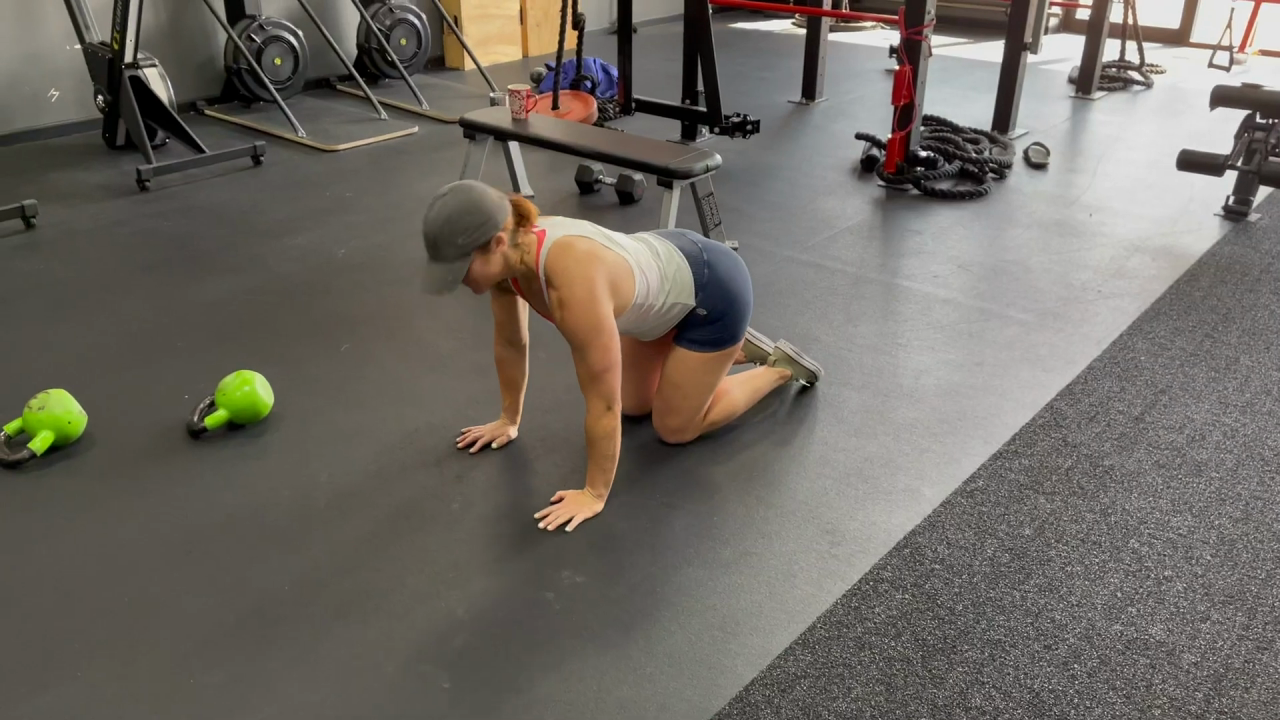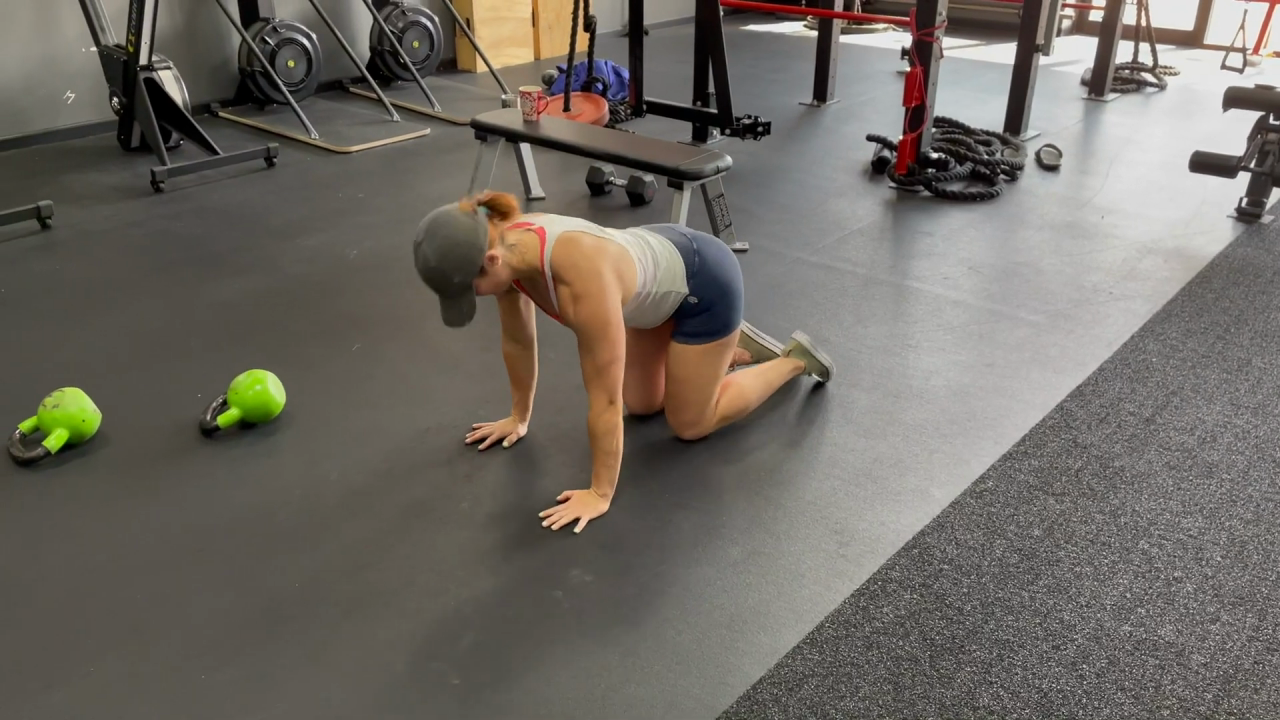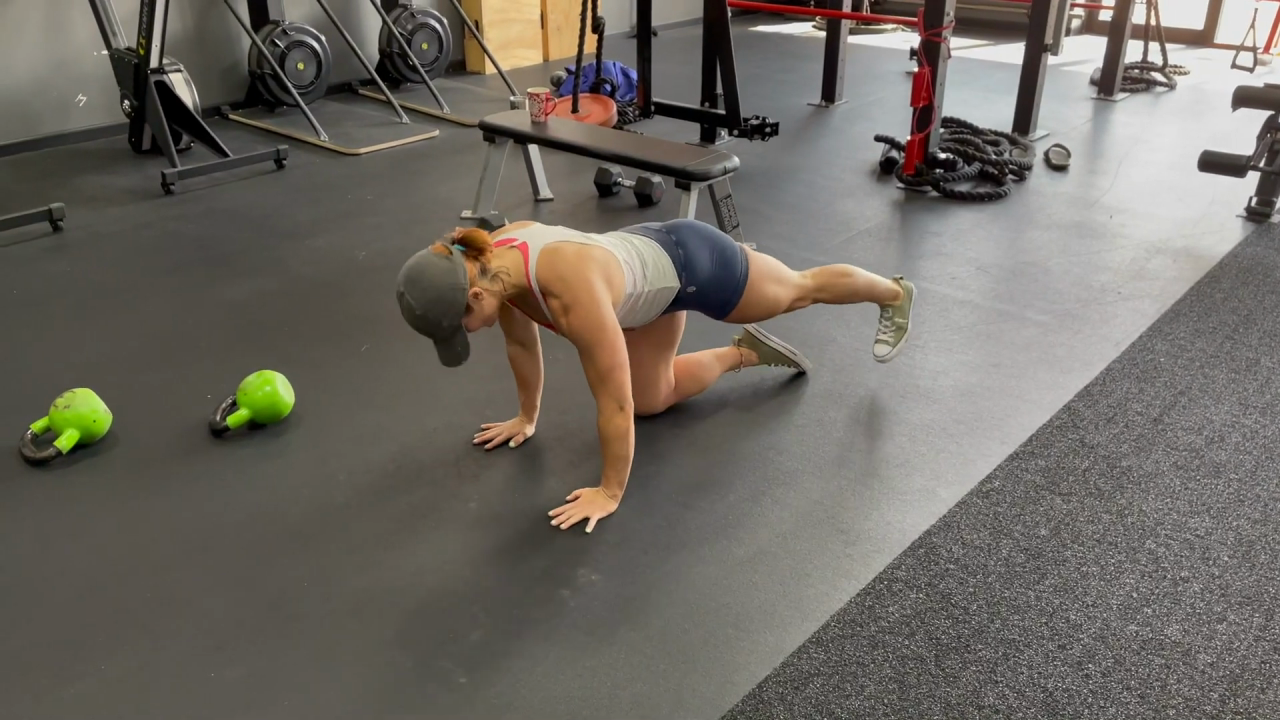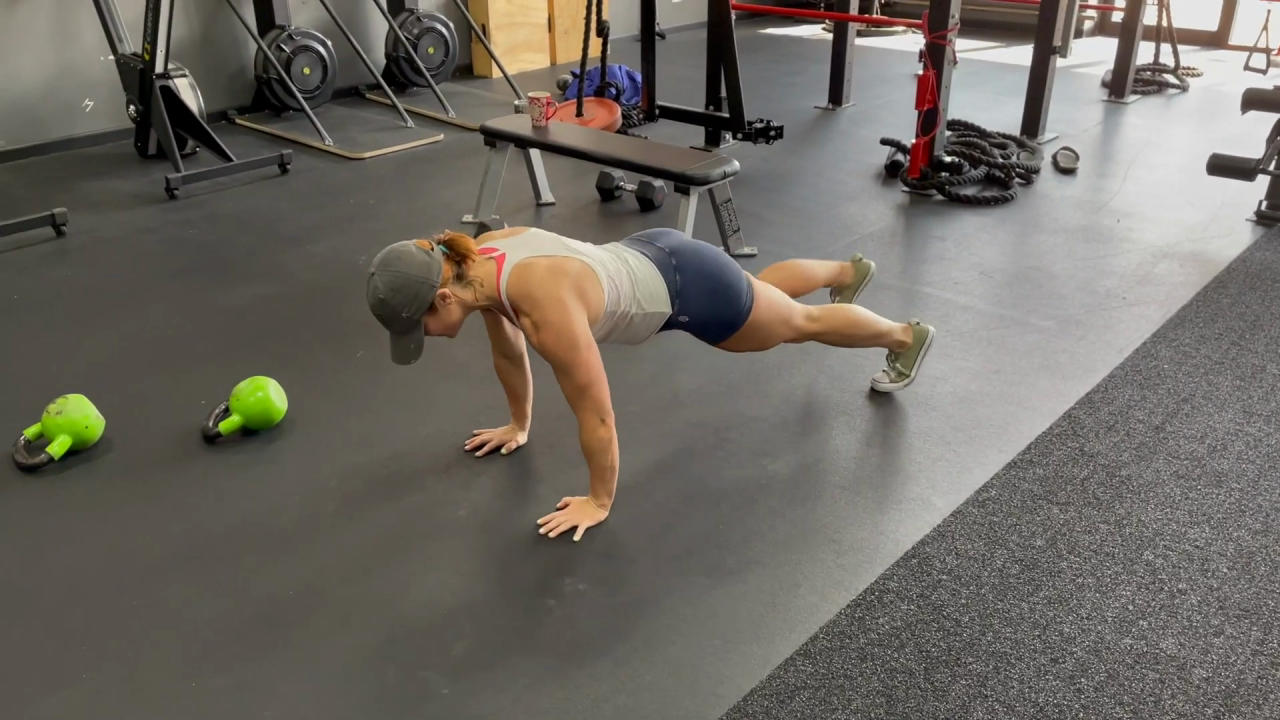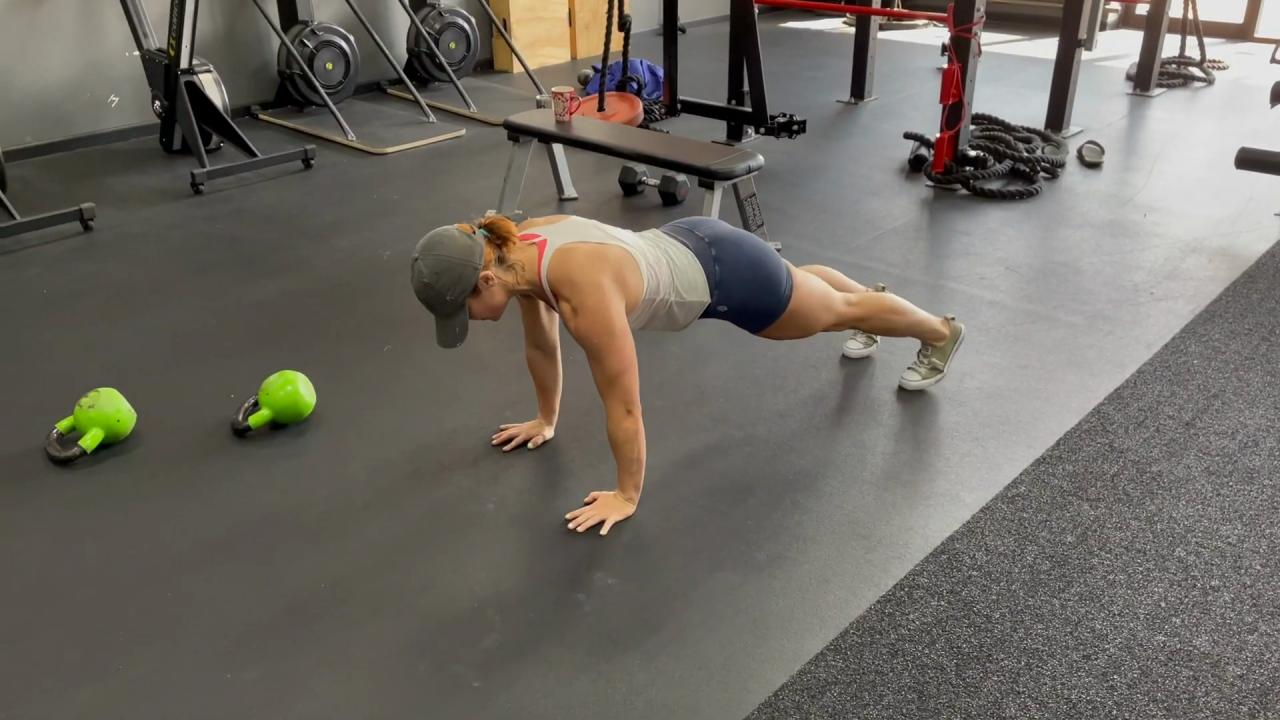
dt=1s
person 1, frame 1
left shoulder: (574, 286)
right shoulder: (506, 251)
left elbow: (602, 403)
right elbow: (510, 343)
left wrist: (594, 494)
right wrist: (509, 419)
left hip: (713, 290)
right hip: (667, 265)
left knee: (674, 428)
right knee: (635, 404)
left ankle: (780, 368)
right ankle: (737, 348)
person 1, frame 2
left shoulder: (581, 278)
right shoulder: (501, 247)
left elbow: (605, 398)
right elbow: (517, 341)
left wrist: (599, 493)
right wrist: (519, 417)
left hip: (704, 280)
right hip: (662, 262)
left knee: (688, 425)
right knee: (642, 403)
left ankle: (793, 361)
right ankle: (738, 349)
person 1, frame 3
left shoulder: (573, 293)
right shoulder: (490, 263)
left elbow: (614, 402)
right elbow: (522, 342)
left wrist: (609, 493)
right wrist: (526, 417)
left hip: (691, 264)
right hip: (647, 259)
left knee: (800, 290)
right knee: (652, 400)
left ankle: (894, 294)
right ankle: (745, 352)
person 1, frame 4
left shoulder: (543, 306)
right shoulder: (479, 263)
left elbow: (596, 416)
right elbow: (507, 353)
left wrist: (599, 501)
right wrist: (519, 425)
left hip: (688, 287)
right hip: (649, 256)
left knee: (800, 325)
right knee: (766, 287)
left ankle: (906, 336)
right ankle: (847, 272)
person 1, frame 5
left shoulder: (582, 291)
right shoulder: (520, 249)
left elbow: (624, 404)
right elbow: (540, 345)
left wrist: (627, 496)
right wrist: (546, 419)
left hip: (727, 274)
right hip: (688, 245)
left knee: (836, 312)
right knee: (800, 283)
left ankle: (941, 333)
right ankle: (870, 292)
